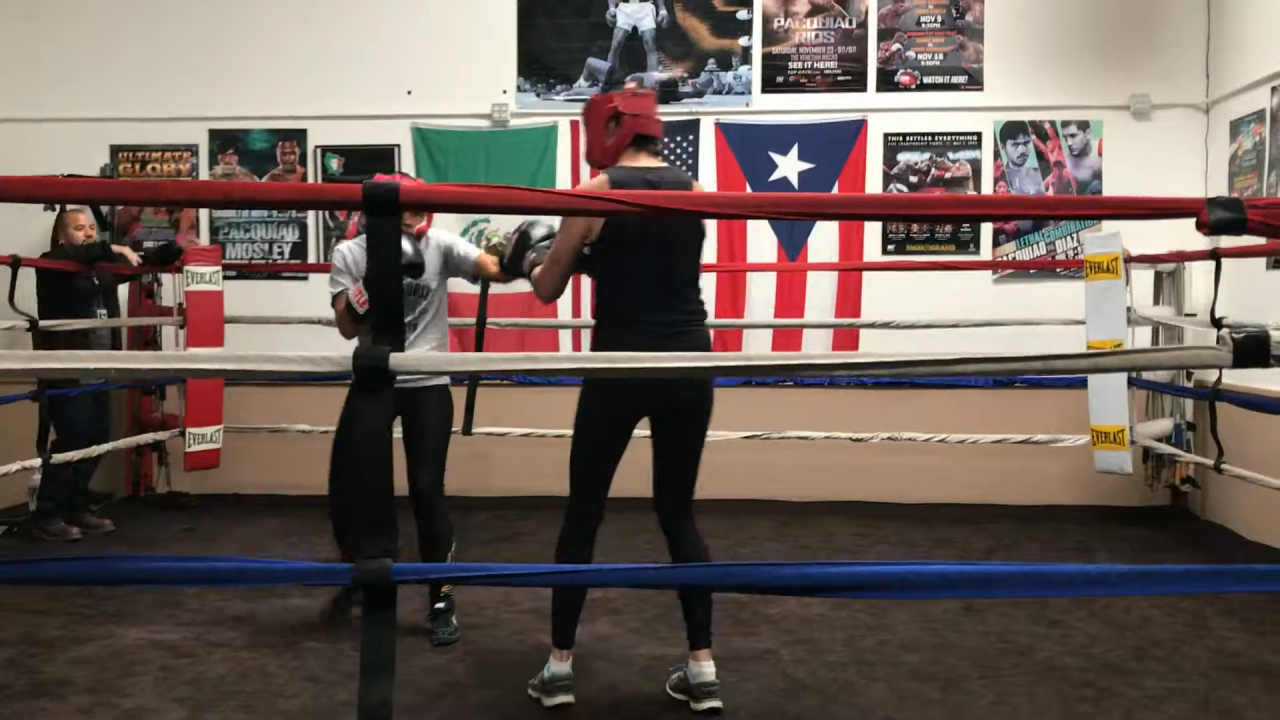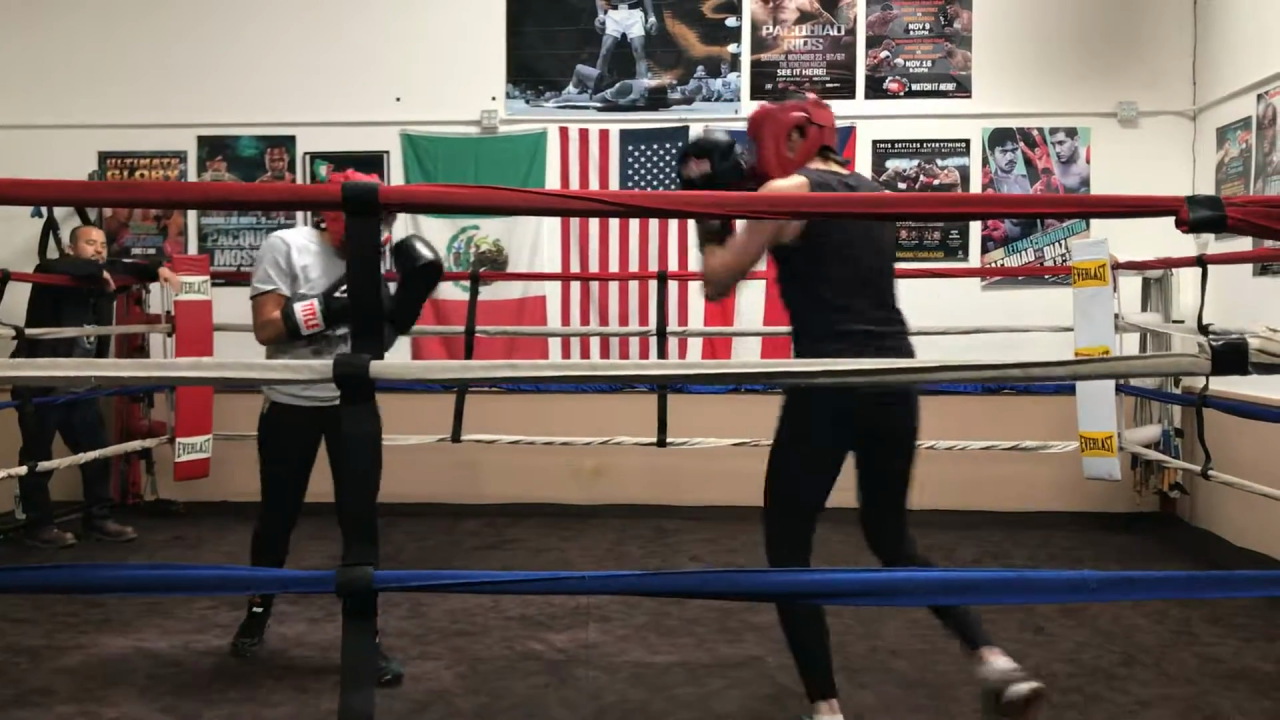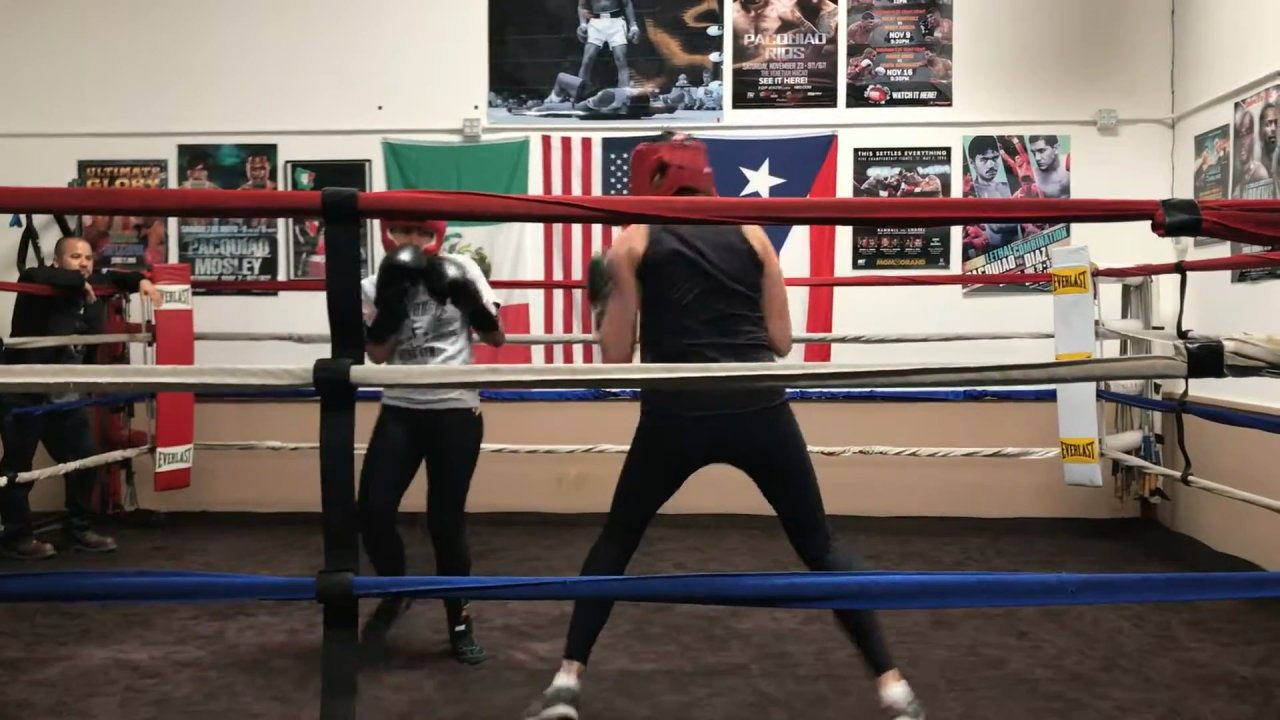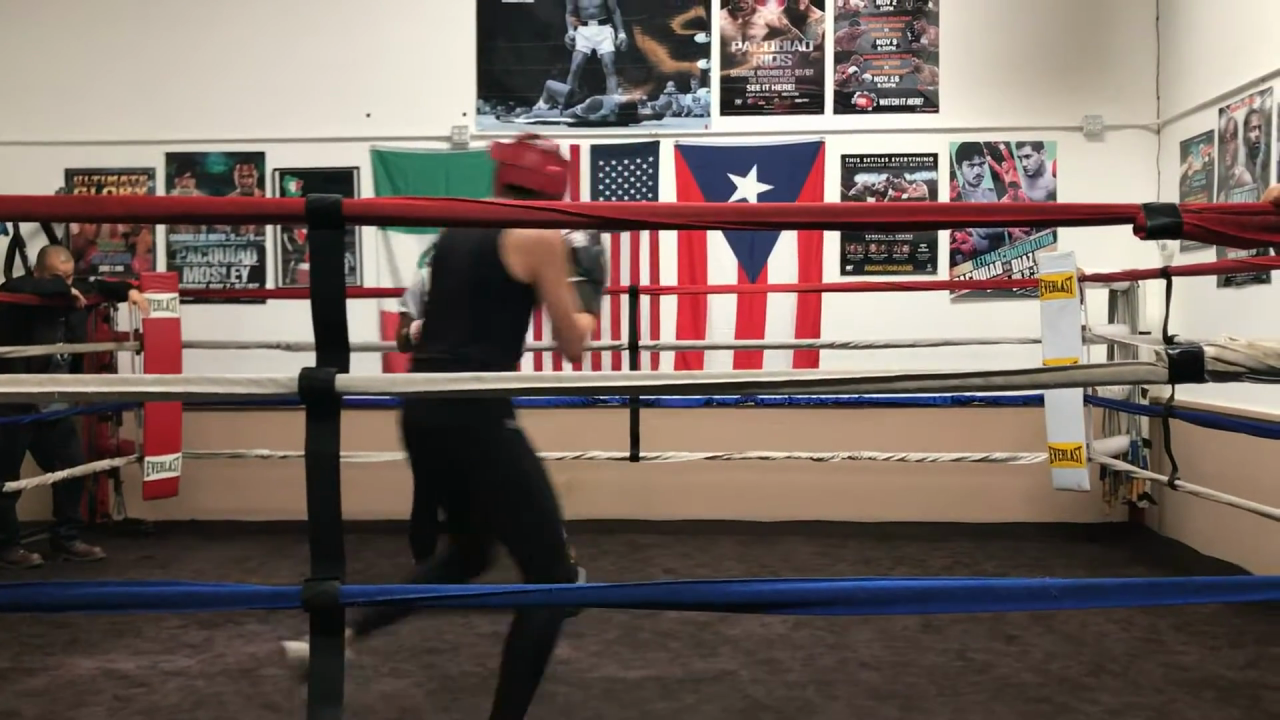
dt=1s
person 1, frame 1
left shoulder: (596, 191)
right shoulder: (692, 190)
left elbow: (548, 286)
left wrist: (526, 260)
left hip: (621, 367)
right hip: (688, 363)
left knee: (582, 514)
right knee: (678, 515)
left ankle: (560, 667)
right ankle: (702, 669)
person 1, frame 2
left shoulder: (785, 194)
right shoulder: (875, 197)
left elbow: (717, 284)
left wrist: (710, 211)
left hip: (829, 388)
right hip: (894, 382)
left knee: (786, 553)
right knee: (890, 539)
right ankle: (996, 666)
person 1, frame 3
left shoulder: (632, 241)
right shoulder: (751, 232)
left elbow: (619, 354)
right elbow: (780, 334)
left wrist: (604, 303)
left hip: (677, 410)
right hip: (757, 404)
left knee: (616, 540)
right knee: (821, 550)
person 1, frame 4
left shoulder: (453, 230)
right shoulder: (538, 234)
right elbow: (575, 344)
right wrist: (586, 288)
left hip: (424, 408)
right hip: (473, 415)
left knee: (470, 552)
right knee: (552, 580)
person 2, frame 1
left shoulder: (440, 244)
right shoulder: (348, 254)
left elbow: (493, 268)
right elbow: (348, 325)
right wrist: (368, 281)
left hip: (427, 387)
left knee: (426, 492)
right knee: (347, 486)
left ankle: (441, 599)
person 2, frame 2
right shoulder: (286, 246)
left elbow: (384, 333)
right elbow: (267, 328)
left wrist: (414, 290)
right wrist: (332, 306)
right hip: (290, 405)
left knee: (359, 522)
right knee: (277, 515)
right ankle: (258, 610)
person 2, frame 3
left shoulder: (459, 269)
right shoulder: (374, 286)
left elbow: (496, 335)
right elbow: (377, 353)
left wrist: (470, 300)
right wrist: (389, 299)
left hip: (455, 409)
right hip: (399, 410)
left knee: (445, 521)
right knee: (373, 514)
left ankle: (459, 623)
right ankle: (391, 597)
person 2, frame 4
left shoulder: (501, 288)
right shoulder: (429, 283)
left elbow: (508, 349)
right elbow: (406, 340)
right wrist: (432, 328)
left hip: (489, 401)
right hip: (439, 403)
left knee: (516, 486)
right knee: (428, 493)
left ankle: (569, 572)
right ankle: (424, 578)
person 3, frame 1
left shoulder: (101, 265)
right shoulder: (52, 264)
left elbow: (136, 261)
right elbow: (71, 258)
right wrist: (110, 250)
left knee: (94, 442)
right knee: (71, 442)
left ankle: (75, 509)
right ankle: (47, 516)
person 3, frame 2
left shoulder: (105, 278)
right shoulder: (53, 275)
left elbow: (131, 270)
right elbow: (50, 268)
left wrist: (159, 269)
right wrist: (95, 271)
left hip: (80, 387)
right hip: (39, 385)
left knee: (97, 452)
right knee: (37, 457)
left ankle: (98, 518)
right ankle: (39, 526)
person 3, frame 3
left shoulder: (92, 287)
right shoulder: (38, 285)
left elbow: (113, 279)
right elbow: (32, 276)
left wrist: (140, 280)
right wrist: (78, 281)
left hip: (66, 397)
left knee: (84, 461)
left ankle: (79, 530)
person 3, frame 4
left shoulder: (74, 294)
left elbow: (99, 287)
left wrist: (128, 290)
right wrist: (62, 290)
left hip: (54, 405)
left knee: (72, 470)
left ankle: (65, 539)
